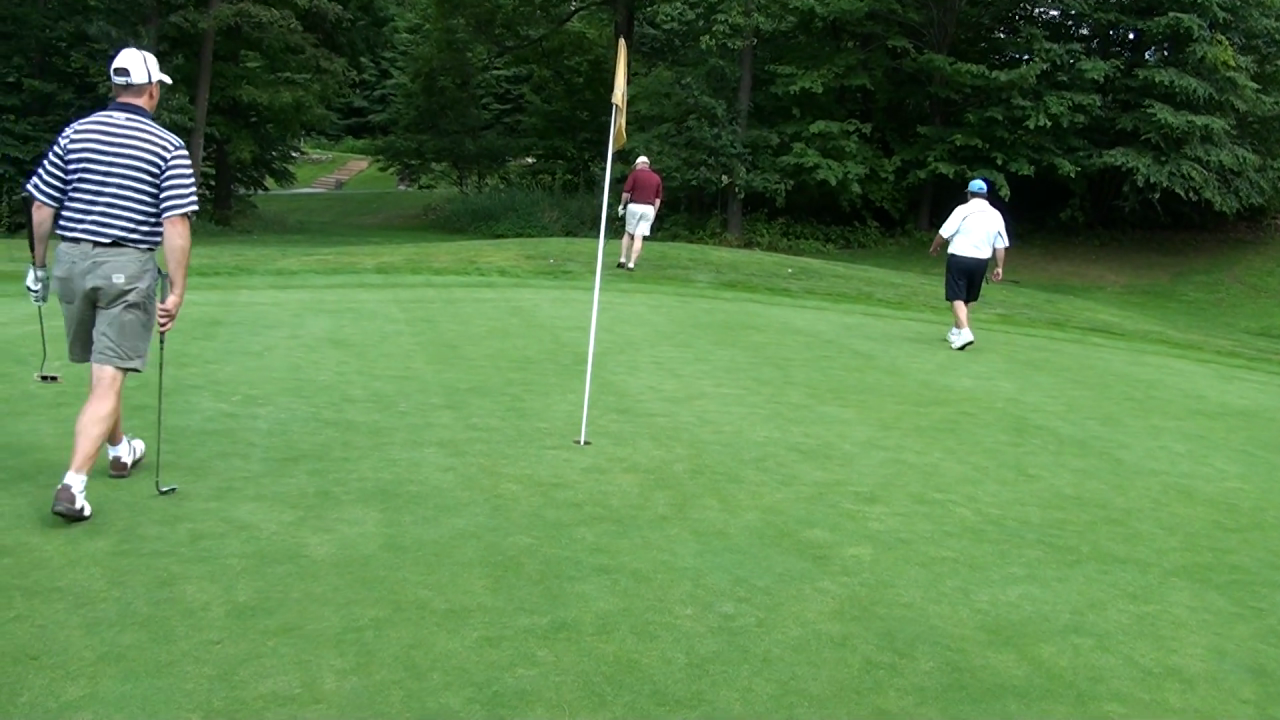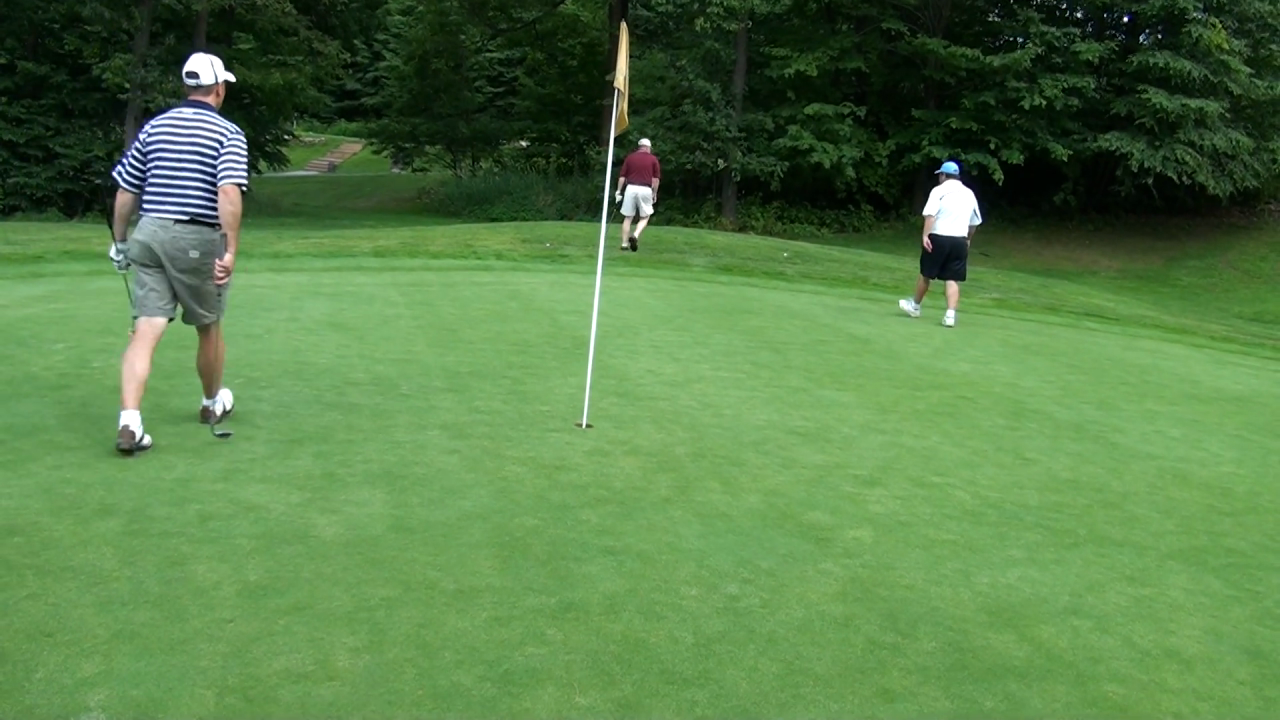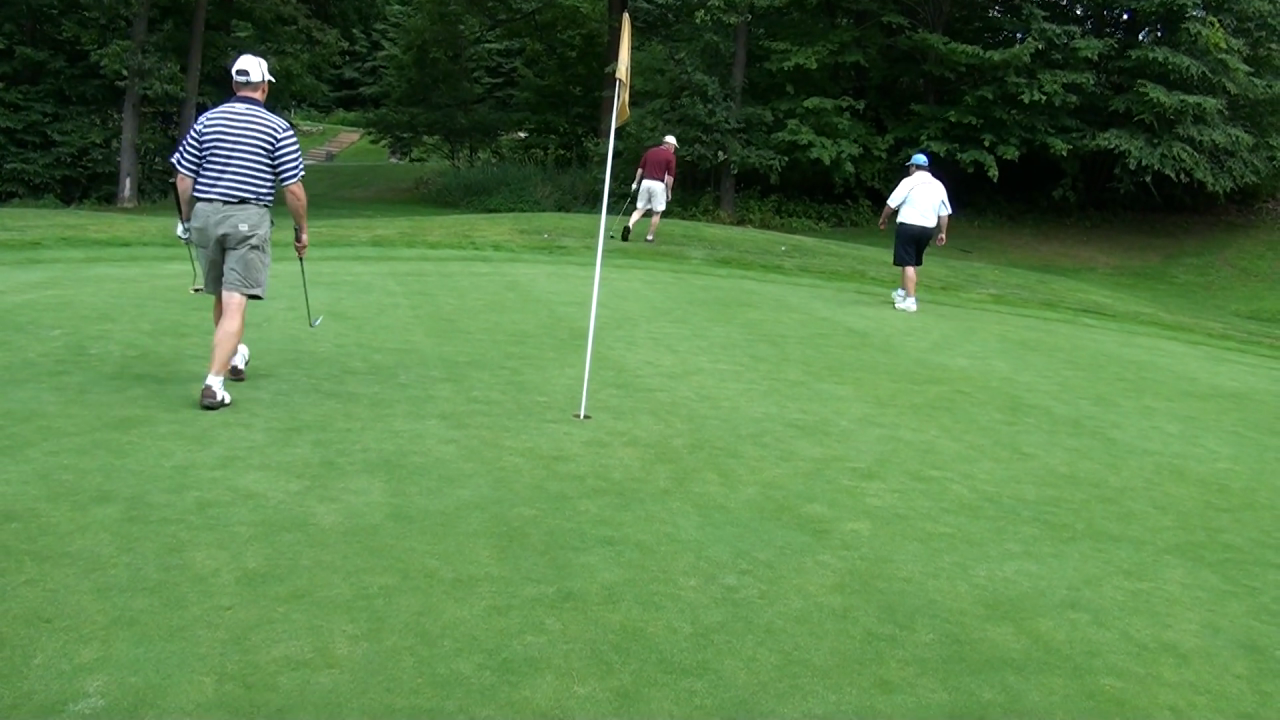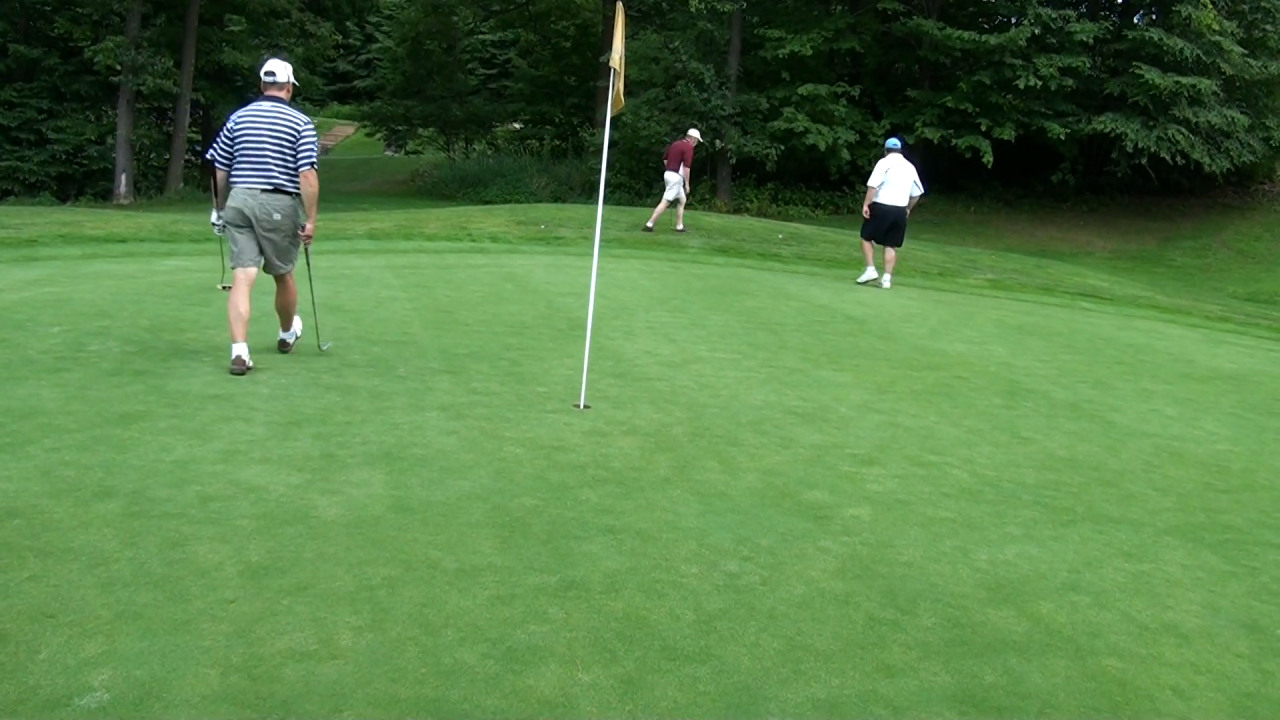
dt=0.5s
person 1, frame 1
left shoulder: (75, 132)
right shoulder: (169, 145)
left elbow: (42, 206)
right elbow: (176, 224)
left wrist: (37, 265)
right wrist: (177, 291)
left hip: (73, 263)
right hip: (128, 268)
left knee: (104, 367)
right knee: (109, 384)
left ankle: (118, 450)
right ankle: (71, 486)
person 1, frame 2
left shoulder: (153, 127)
right shoulder: (228, 132)
left elbow: (125, 191)
right elbow: (229, 194)
left wrist: (120, 240)
right wrist: (230, 250)
left hip: (151, 236)
right hip: (198, 240)
left knee: (146, 333)
right knee: (209, 328)
left ankle: (130, 422)
right ankle: (213, 401)
person 1, frame 3
left shoulder: (206, 120)
right shoulder: (278, 127)
left elbow: (184, 177)
right elbow: (293, 187)
left wrist: (185, 219)
right wrist: (302, 229)
left hip: (207, 217)
right hip: (248, 220)
left knee: (222, 296)
right knee: (234, 305)
left ankle: (234, 358)
right ankle: (212, 384)
person 1, frame 4
left shoulder: (238, 117)
right shoulder: (300, 122)
left elbow: (220, 170)
right elbow: (307, 175)
left wrist: (218, 209)
right wrist: (311, 219)
left hip: (241, 203)
right hip: (280, 207)
left knee: (243, 280)
right knee: (283, 276)
left ankle: (239, 352)
right ankle: (287, 333)
person 2, frame 1
left shoulder: (962, 210)
right shoulder: (996, 215)
left elbow: (944, 234)
right elbow: (1000, 246)
left wrist: (933, 247)
right wrist: (999, 267)
left hip: (959, 260)
right hip: (980, 262)
left knee: (957, 299)
right knee: (966, 299)
left ankle: (965, 332)
right ankle: (956, 332)
person 2, frame 2
left shoulder: (939, 190)
right shoulder: (969, 194)
left elbow: (930, 215)
right elbow: (974, 222)
left wrist: (925, 235)
right wrist: (968, 239)
left hip: (938, 239)
right hip: (959, 241)
left knee: (925, 274)
right knee: (952, 280)
left ankle: (914, 306)
right ankle: (950, 314)
person 2, frame 3
left shoulder: (909, 182)
right shoulder: (938, 186)
left elbow: (891, 204)
right elbow: (944, 213)
left wrist: (883, 219)
right wrist: (942, 232)
left hip: (907, 227)
right hip: (927, 230)
left knee: (908, 264)
right knee: (912, 263)
left ankle: (911, 301)
right ankle: (902, 293)
person 2, frame 4
left shoulder: (884, 162)
right shoulder: (910, 167)
left elbow: (873, 186)
right elbow: (916, 193)
left wrist: (866, 205)
right wrist: (908, 208)
left hip: (882, 207)
right hip: (900, 210)
left knee: (866, 237)
right knee: (891, 245)
left ankle: (870, 270)
right ankle: (886, 278)
